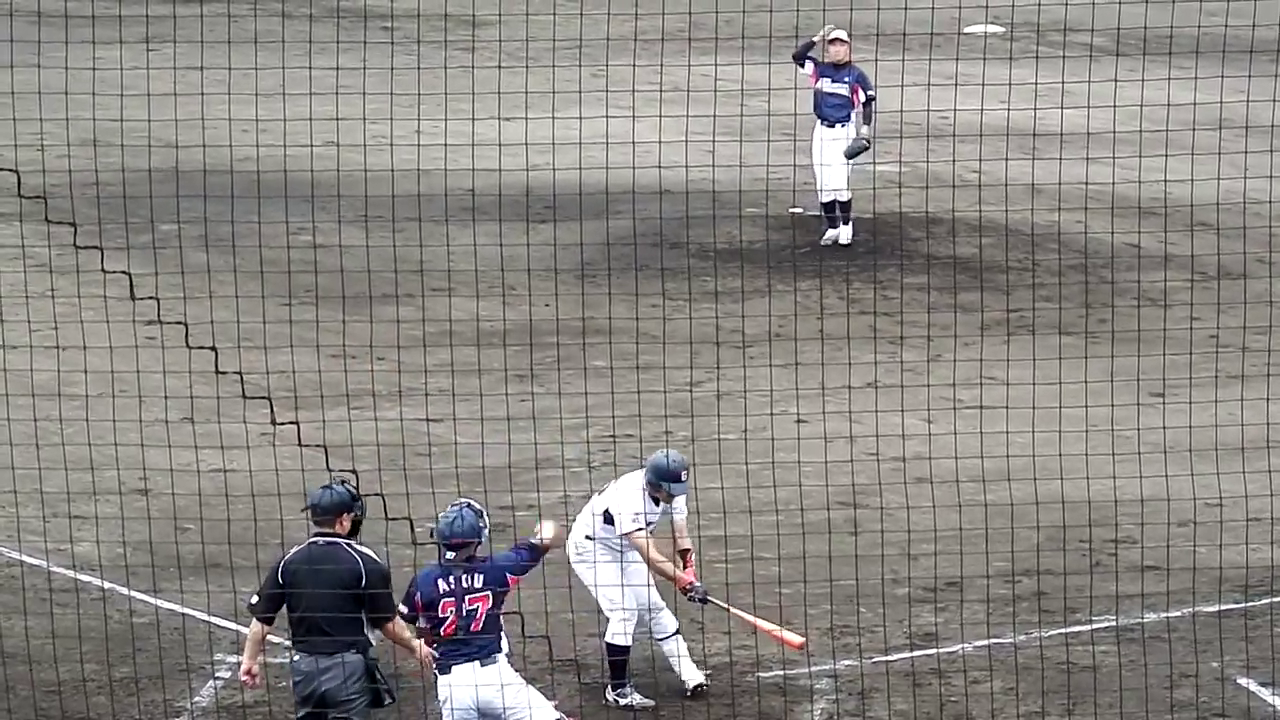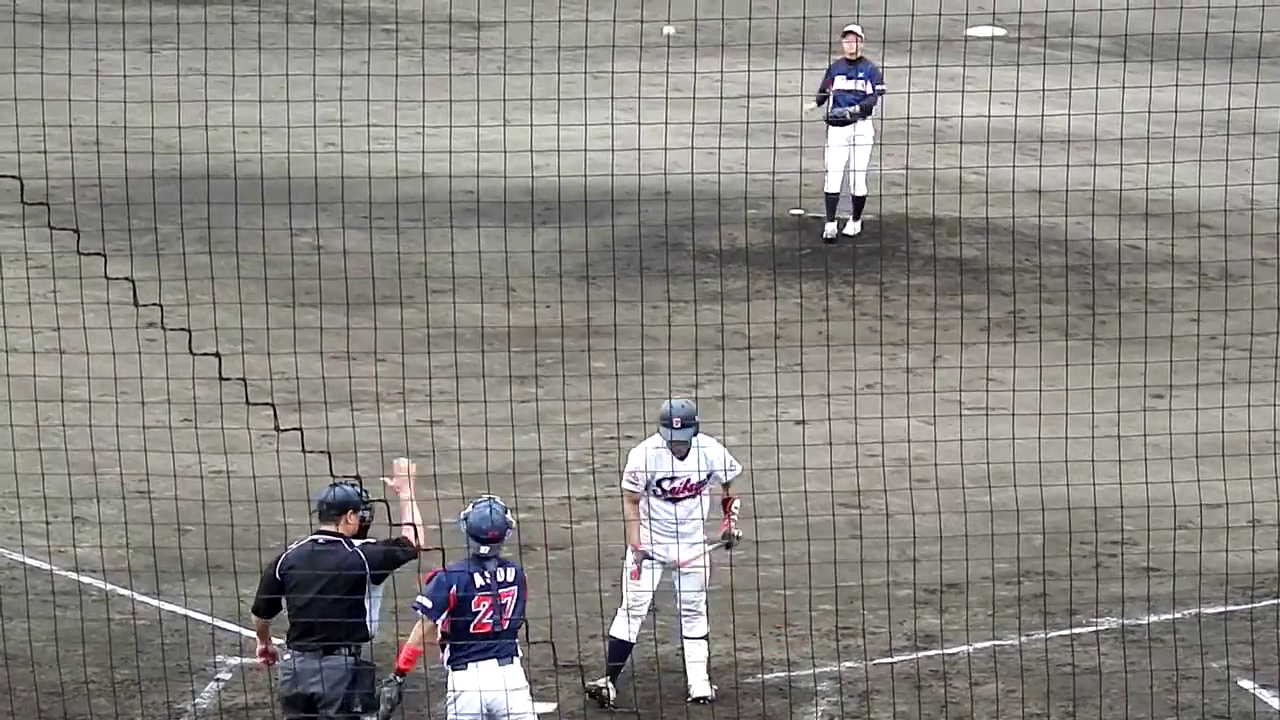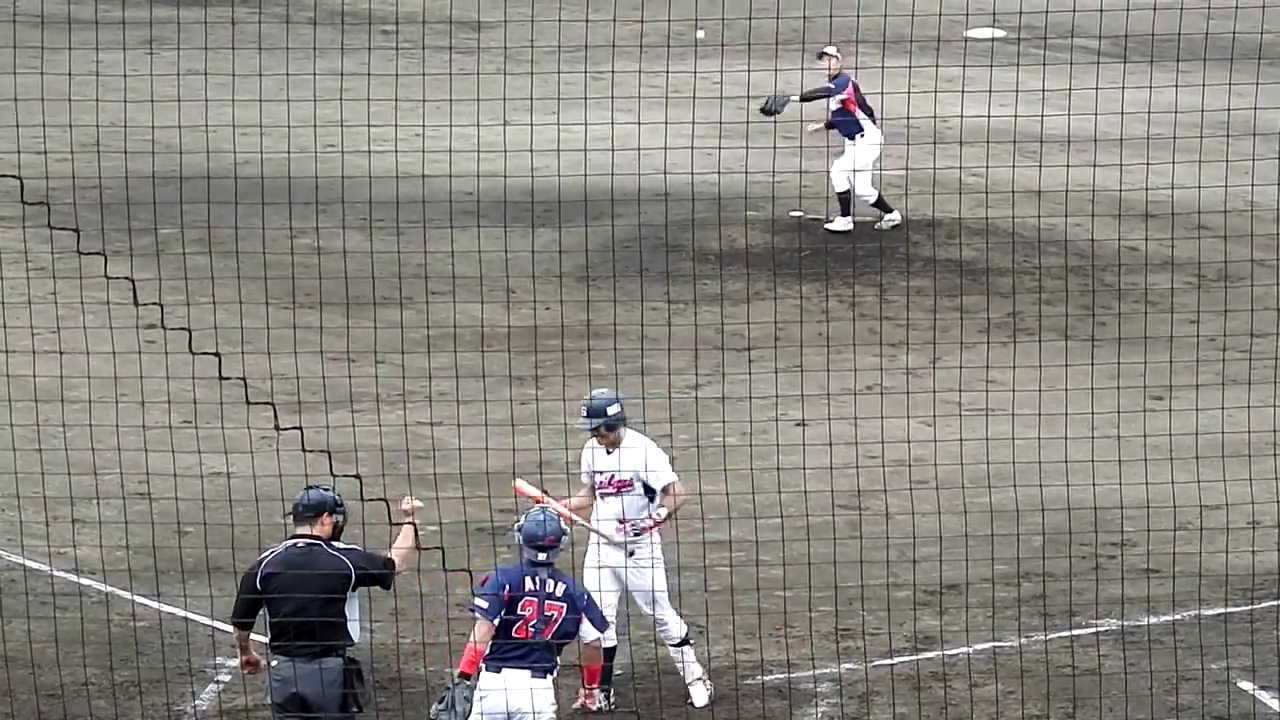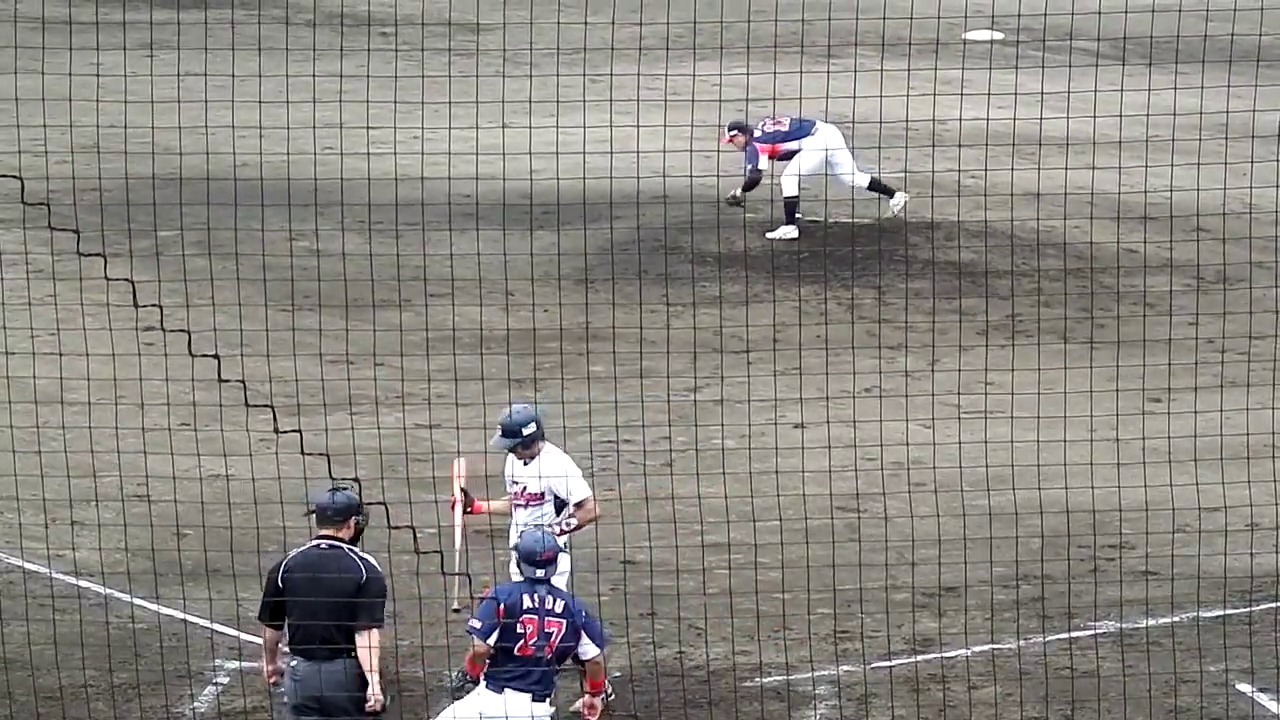
dt=0.5s
person 1, frame 1
left shoulder: (674, 491)
right shoulder: (627, 496)
left elbow: (682, 535)
right elbow: (649, 554)
left wrist: (689, 574)
right wrist: (682, 581)
left hip: (623, 550)
right hip: (591, 548)
left knee: (654, 606)
right knee: (623, 610)
left ankle: (688, 674)
right ankle: (618, 689)
person 1, frame 2
left shoulder: (712, 451)
right shoulder: (644, 454)
left elbow: (728, 487)
right elbow: (630, 504)
left wrist: (730, 521)
right wrist: (637, 549)
left hip: (691, 542)
right hip: (648, 539)
left knee: (693, 609)
right knee: (633, 607)
left ankle: (698, 682)
right ankle: (608, 681)
person 1, frame 3
left shoulder: (644, 451)
right shoulder: (591, 450)
left elbow: (675, 497)
left wrist: (644, 524)
right wrist: (560, 506)
left hip: (640, 548)
right hip: (600, 548)
left knee: (659, 613)
right knee: (601, 617)
left ankle: (694, 674)
right ankle: (605, 691)
person 1, frame 4
left shoulder: (558, 465)
right shoulder: (514, 460)
left elbow: (591, 511)
left wrist: (555, 530)
right wrist: (476, 506)
right hip: (522, 558)
person 2, frame 1
left shoulder: (289, 561)
right shoulder: (363, 562)
left elbow: (261, 616)
right elbow: (386, 620)
left wrist: (251, 659)
right wrist: (414, 645)
left hip: (304, 666)
right hip: (348, 666)
person 2, frame 2
left shoulder: (288, 557)
right shoulder: (362, 557)
left elbow: (262, 612)
right elbow: (414, 543)
left wrist: (264, 642)
right wrist: (406, 492)
left hip: (295, 664)
right hip: (339, 668)
person 2, frame 3
left shoulder: (266, 564)
right shoulder: (344, 561)
left elbow: (241, 623)
right elbow: (393, 564)
left wrist: (245, 653)
right wrist: (409, 521)
left hip: (283, 672)
right hip: (329, 672)
person 2, frame 4
left shoulder: (288, 564)
right shoulder: (364, 568)
left elbow: (273, 625)
right elbow: (366, 632)
left wrist: (271, 662)
right wrist: (375, 681)
left hip: (302, 672)
right hip: (349, 673)
person 3, frame 1
left shoulder: (422, 581)
right shoulder: (495, 570)
left elbow: (411, 626)
right elbow: (547, 539)
left hip: (452, 682)
right hip: (496, 675)
person 3, frame 2
left shoulder: (448, 578)
right shoulder: (517, 575)
left elbow: (425, 631)
left wrist: (398, 676)
left hip: (464, 680)
right hip: (509, 676)
person 3, frame 3
left shoulder: (503, 578)
right shoulder: (574, 591)
left elbow: (483, 631)
right elbow: (592, 644)
left wrist: (463, 677)
right wrist: (591, 685)
left hip: (495, 682)
right hip: (539, 688)
person 3, frame 4
left shoulder: (501, 596)
right shoulder: (573, 607)
left elbow: (480, 649)
right elbow: (594, 659)
left wrist: (470, 676)
right wrist: (595, 694)
left hip: (492, 698)
person 4, frame 1
left shoulder: (857, 75)
right shoulder: (821, 69)
left elbow: (868, 104)
right elbow: (797, 58)
left wrist: (865, 129)
right wrist: (817, 39)
left hip: (844, 133)
right hip: (822, 132)
left knee: (839, 183)
right knee: (823, 185)
left ankle: (846, 224)
right ankle: (832, 227)
person 4, frame 2
left shoulder: (870, 69)
right shoulder: (834, 68)
left elbow: (873, 99)
right elbow: (824, 93)
left wrist: (854, 109)
right wrist: (816, 105)
left hip: (862, 128)
right hip: (837, 128)
left knee: (858, 178)
right knee: (833, 176)
left ankle: (855, 221)
right ankle: (830, 223)
person 4, frame 3
left shoulder: (844, 80)
right shoulder: (837, 84)
left elbow: (825, 92)
left wrist: (796, 98)
right wrist: (823, 125)
left hip: (867, 141)
right hip: (853, 141)
left knee: (838, 169)
right knee: (860, 189)
left ankle: (845, 218)
right ankle: (891, 215)
person 4, frame 4
left shoulder: (754, 145)
right shoulder: (764, 128)
left elbow: (754, 177)
left wrist: (740, 191)
left hip: (816, 140)
right hip: (826, 132)
left knee: (789, 180)
right knee: (854, 177)
left ankle: (790, 227)
right ankle: (895, 195)
